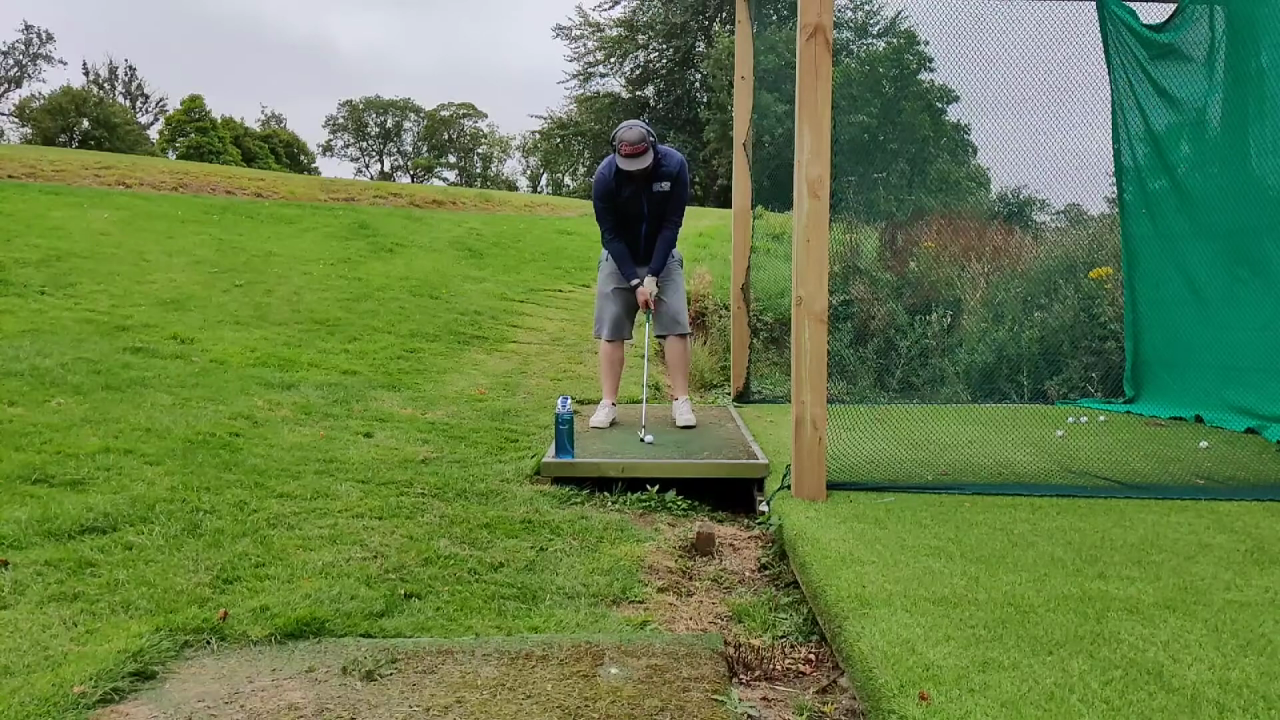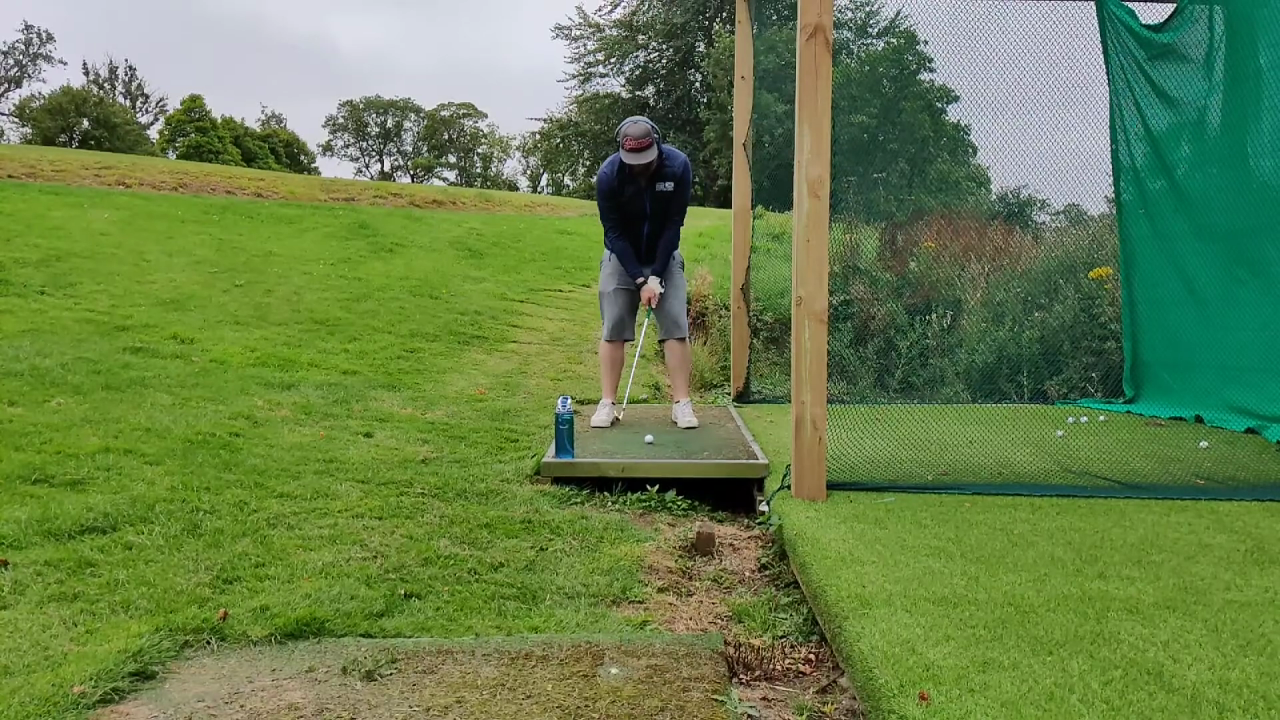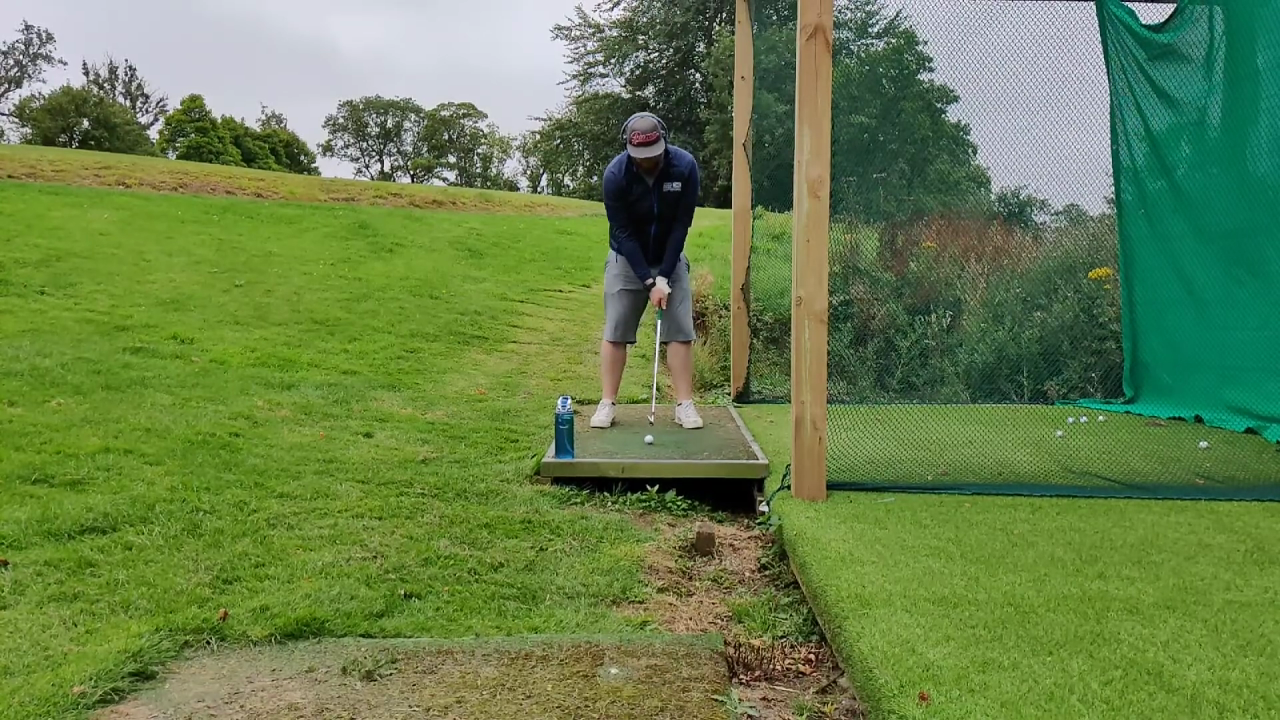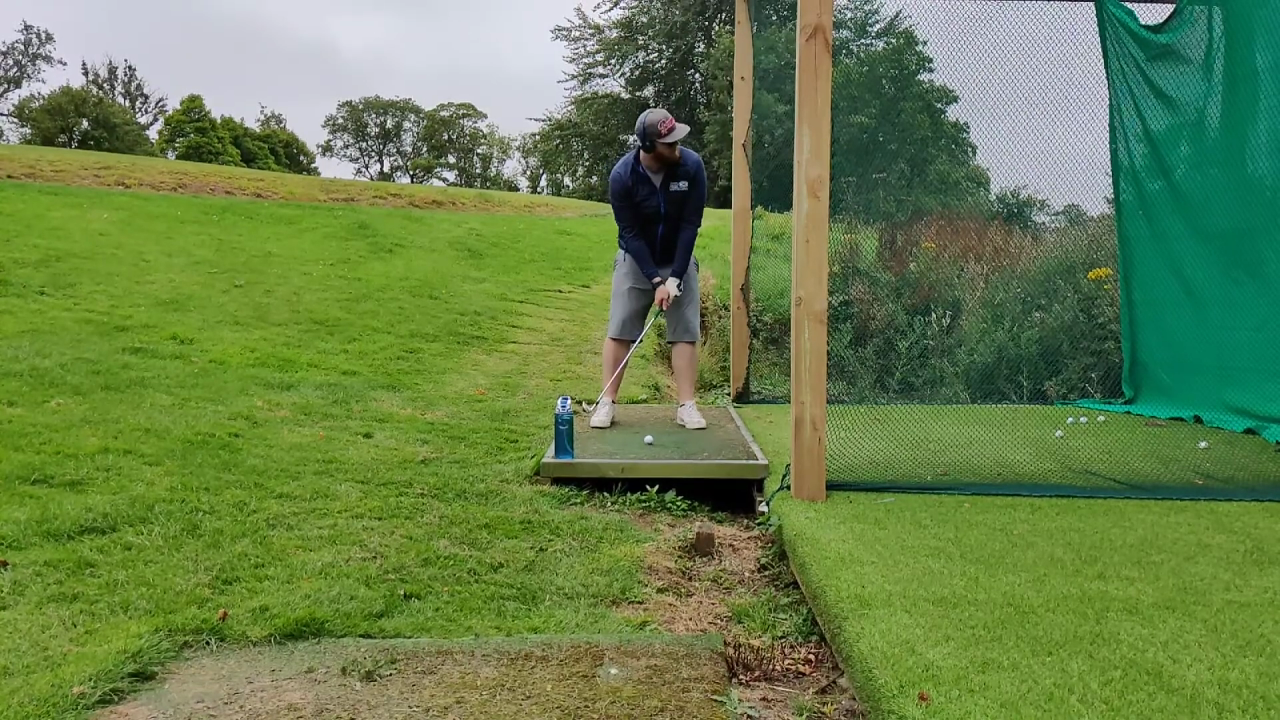
dt=0.7s
person 1, frame 1
left shoulder: (675, 165)
right shoulder: (606, 175)
left elbow: (671, 224)
right elbow: (610, 233)
left wrist: (652, 275)
right wrist: (634, 281)
left hip: (662, 257)
right hip: (619, 259)
left knee: (675, 324)
right knee: (611, 329)
left ankle: (681, 401)
right ankle: (608, 403)
person 1, frame 2
left shoulder: (678, 165)
right shoulder: (608, 174)
left elbow: (673, 225)
right elbow: (614, 232)
left wrist: (656, 276)
right wrist: (640, 280)
left hip: (664, 257)
right hip: (621, 259)
left knee: (676, 327)
right knee: (613, 329)
left ankle: (681, 403)
right ankle: (607, 403)
person 1, frame 3
left shoulder: (685, 166)
right shoulder: (615, 174)
left elbow: (681, 226)
right elbow: (623, 233)
left wrist: (663, 276)
right wrist: (649, 282)
left hip: (670, 259)
right hip: (626, 259)
left knee: (680, 330)
right knee: (615, 331)
left ankle: (684, 404)
right ankle: (607, 403)
person 1, frame 4
left shoulder: (692, 165)
right shoulder: (622, 175)
left elbow: (690, 225)
right elbow: (630, 233)
left wrist: (675, 277)
right wrist: (656, 280)
left hip: (679, 260)
right hip: (635, 259)
left knee: (686, 329)
right knee: (620, 329)
left ankle: (687, 405)
right ankle: (607, 402)
